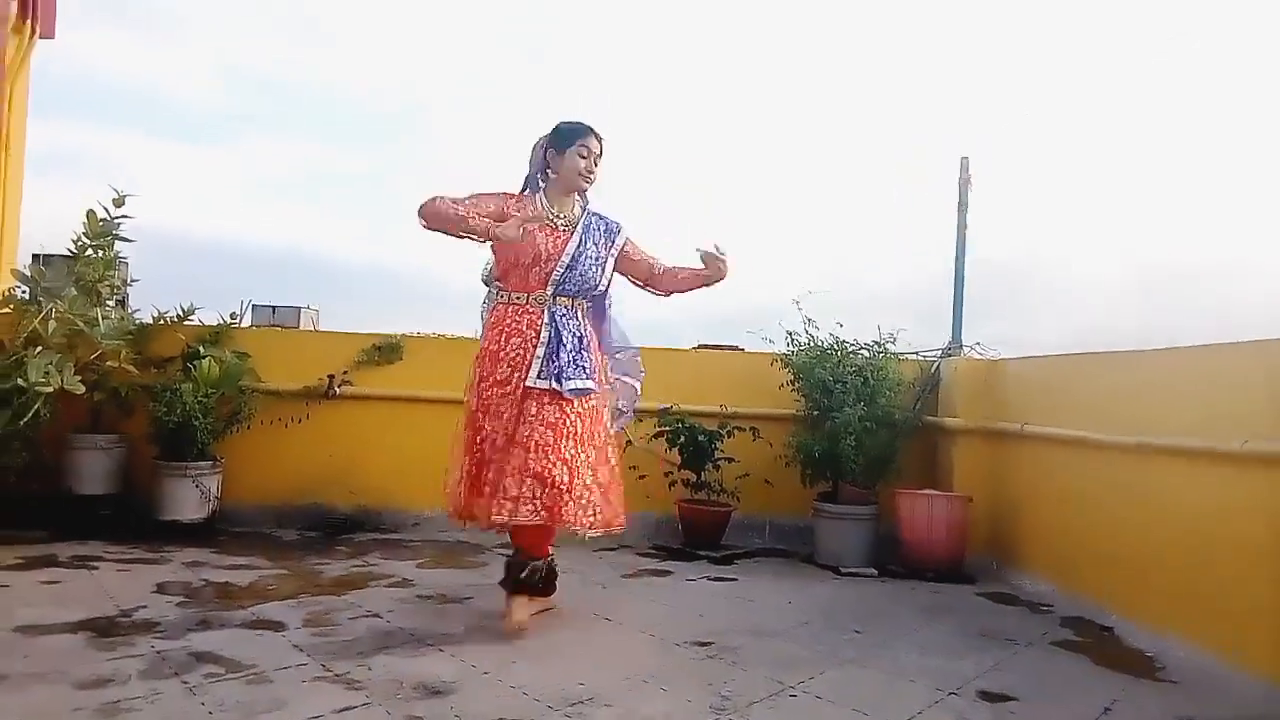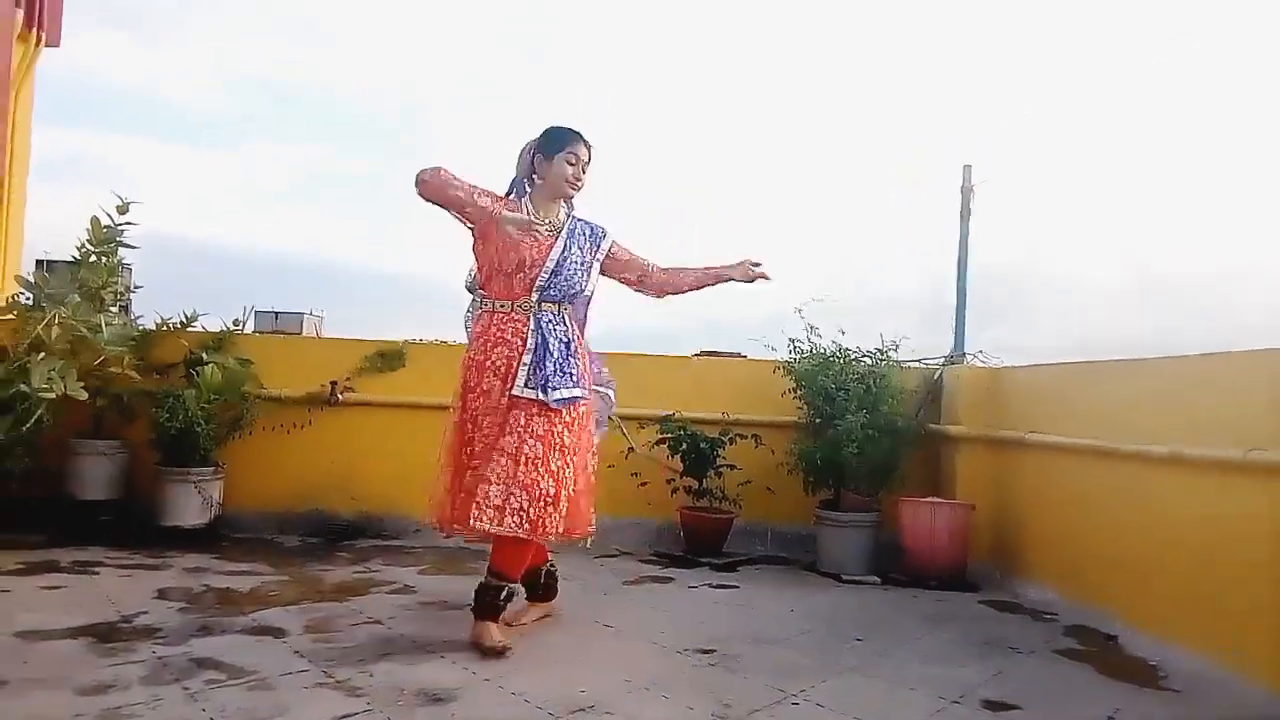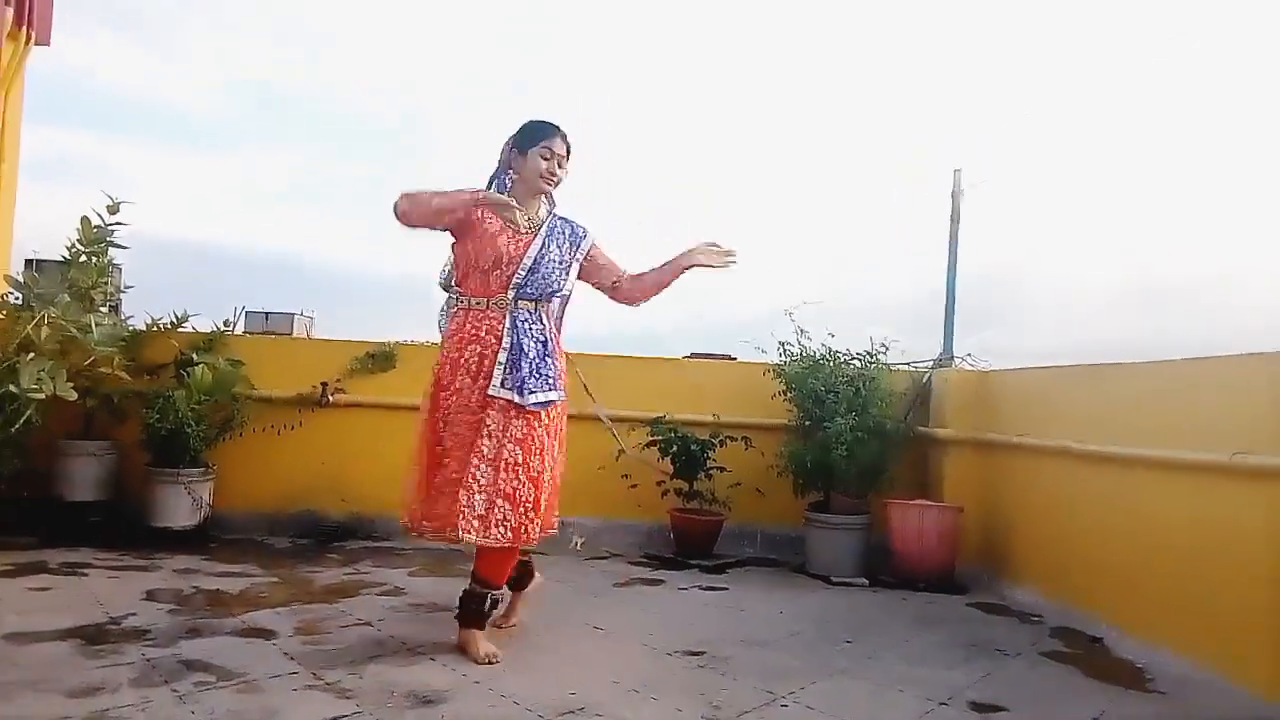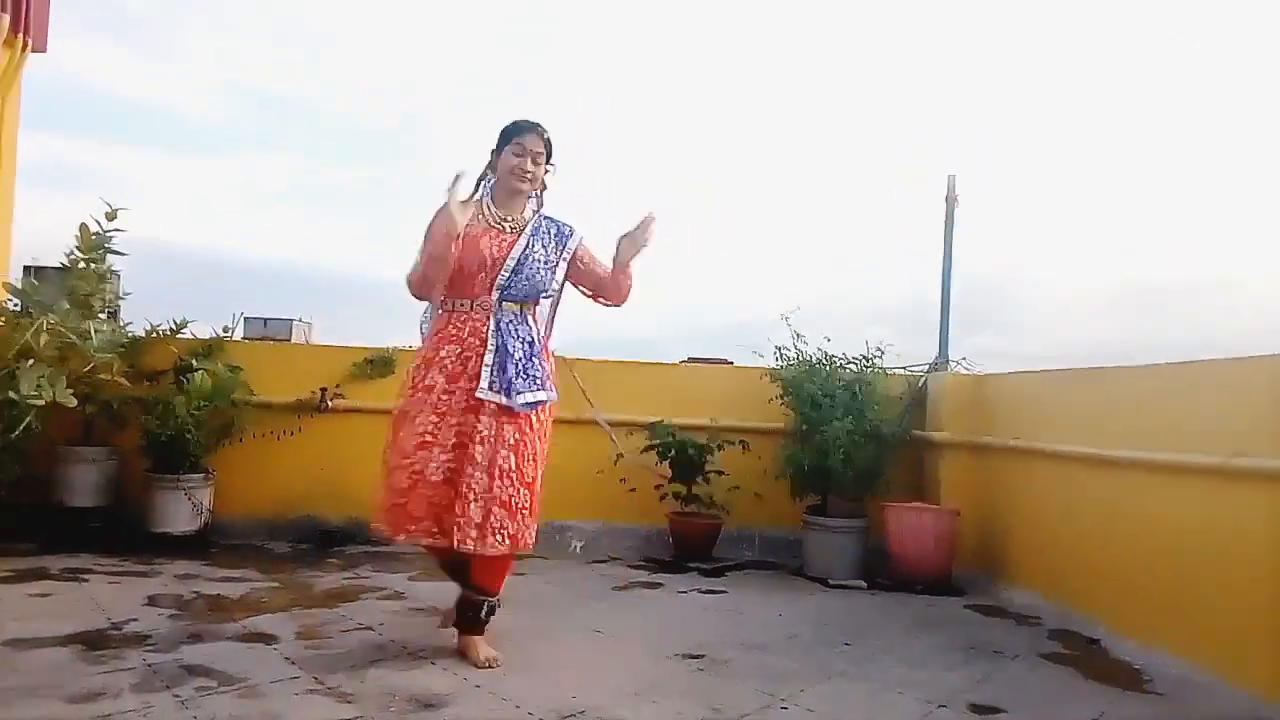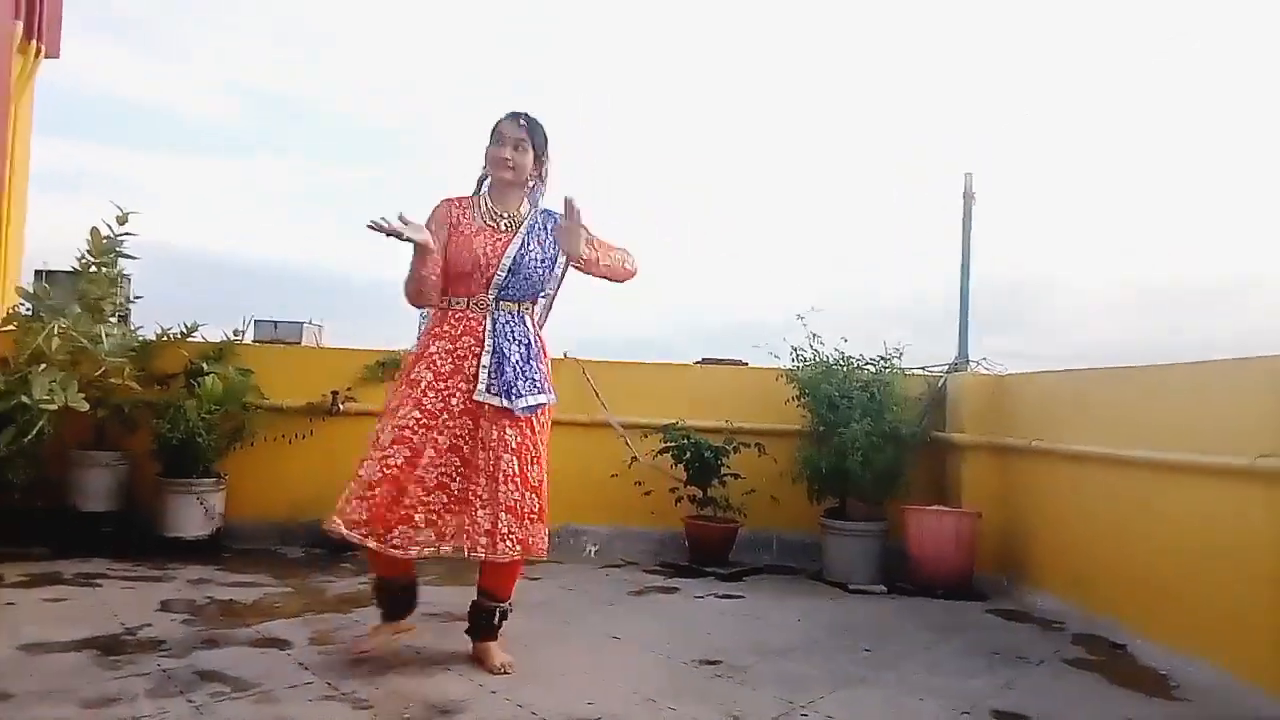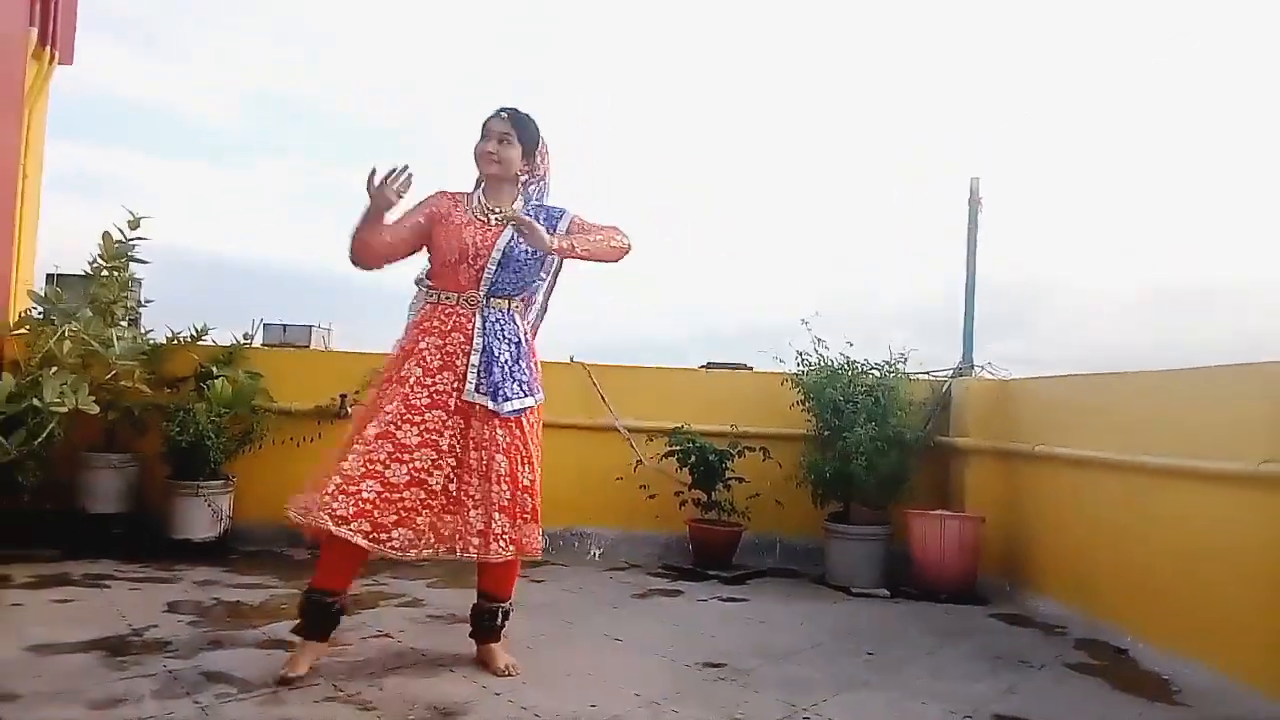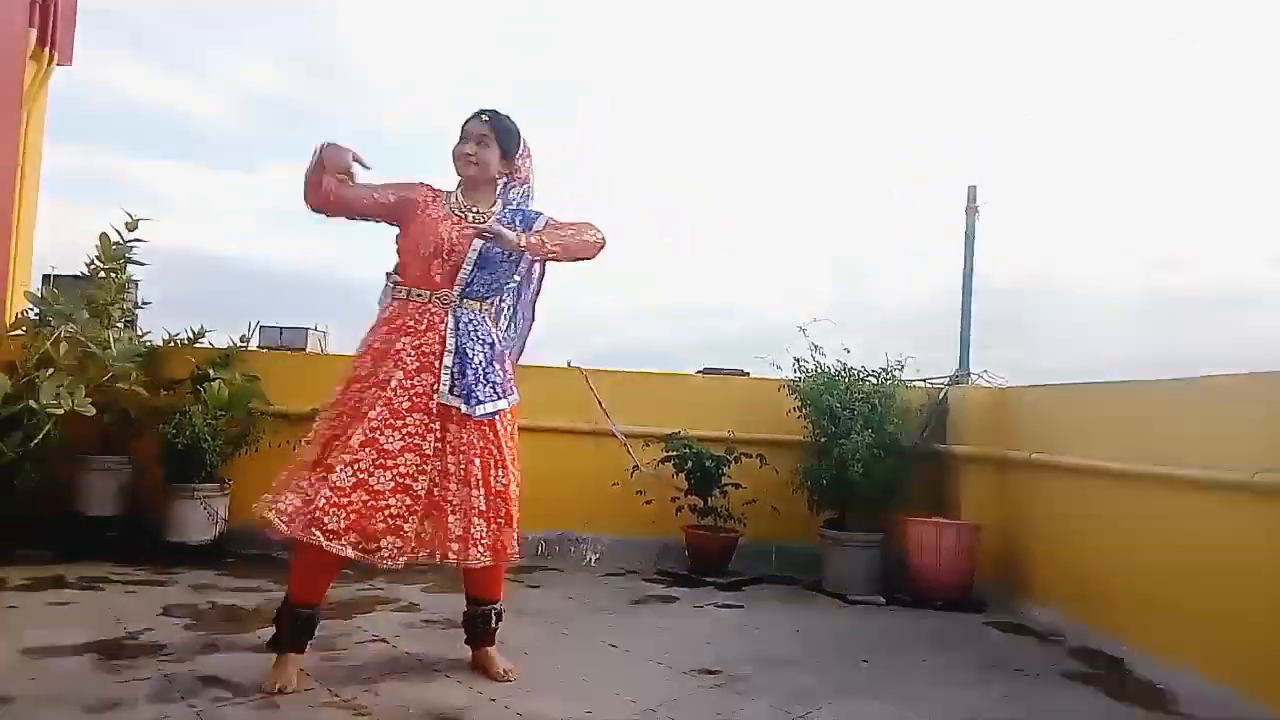
dt=0.1s
person 1, frame 1
left shoulder: (604, 232)
right shoulder: (502, 207)
left elbow: (660, 278)
right elbow: (432, 213)
left wrist: (710, 272)
right wrist: (490, 229)
left hip: (570, 359)
right hip: (506, 353)
left knee: (550, 470)
right knee: (511, 472)
left ankle: (521, 585)
right ankle: (536, 585)
person 1, frame 2
left shoulder: (591, 238)
right shoulder: (496, 213)
left elbow: (657, 280)
right elbow: (428, 181)
left wrist: (724, 273)
right wrist: (492, 213)
left hip: (558, 366)
right hip: (494, 359)
left knee: (534, 483)
right knee: (496, 477)
left ankle: (487, 611)
right ankle: (541, 590)
person 1, frame 3
left shoulder: (571, 235)
right shoulder: (477, 209)
left elbow: (629, 289)
right elbow: (406, 209)
left wrist: (685, 263)
right wrist: (476, 202)
left hip: (537, 365)
right hip: (469, 358)
left knee: (514, 489)
right knee: (476, 486)
left ankle: (473, 620)
right ankle: (517, 576)
person 1, frame 4
left shoulder: (557, 236)
right shoulder: (457, 216)
left elbow: (611, 293)
right elbow: (424, 288)
left wrist: (626, 254)
right wrist: (450, 226)
left hip: (520, 371)
right hip: (452, 361)
left knee: (504, 496)
right knee: (427, 483)
left ankle: (473, 625)
right ankle: (469, 585)
person 1, frame 5
left shoulder: (557, 226)
right shoulder: (453, 213)
left elbow: (624, 266)
right elbow: (422, 296)
left wrist: (578, 244)
right wrist: (423, 249)
left hip: (516, 369)
right hip: (443, 360)
left knee: (509, 500)
right knee: (396, 484)
left ankle: (486, 632)
right ankle: (396, 607)
person 1, frame 6
left shoulder: (550, 223)
right shoulder: (442, 208)
left elbow: (619, 242)
right elbow: (366, 254)
left wrist: (552, 244)
right wrist: (377, 208)
left hip: (505, 368)
right hip: (431, 357)
left knee: (503, 502)
right knee: (373, 483)
left ankle: (489, 634)
right ankle: (316, 630)
person 1, frame 7
left shoulder: (525, 227)
right shoulder: (419, 202)
left elbow: (592, 239)
right elbow: (324, 199)
left wrist: (517, 242)
right wrist: (326, 164)
left hip: (471, 370)
right hip: (400, 356)
left knee: (484, 499)
right knee: (345, 487)
left ankle: (483, 641)
right ankle: (291, 641)
